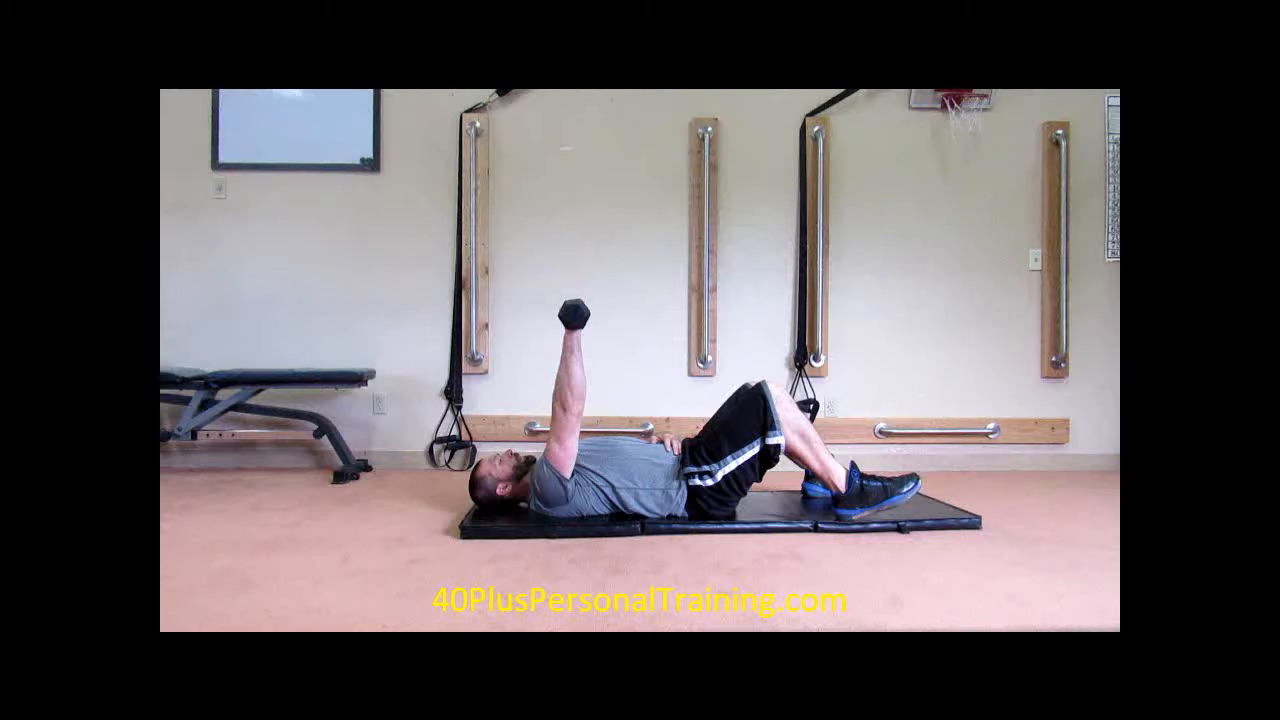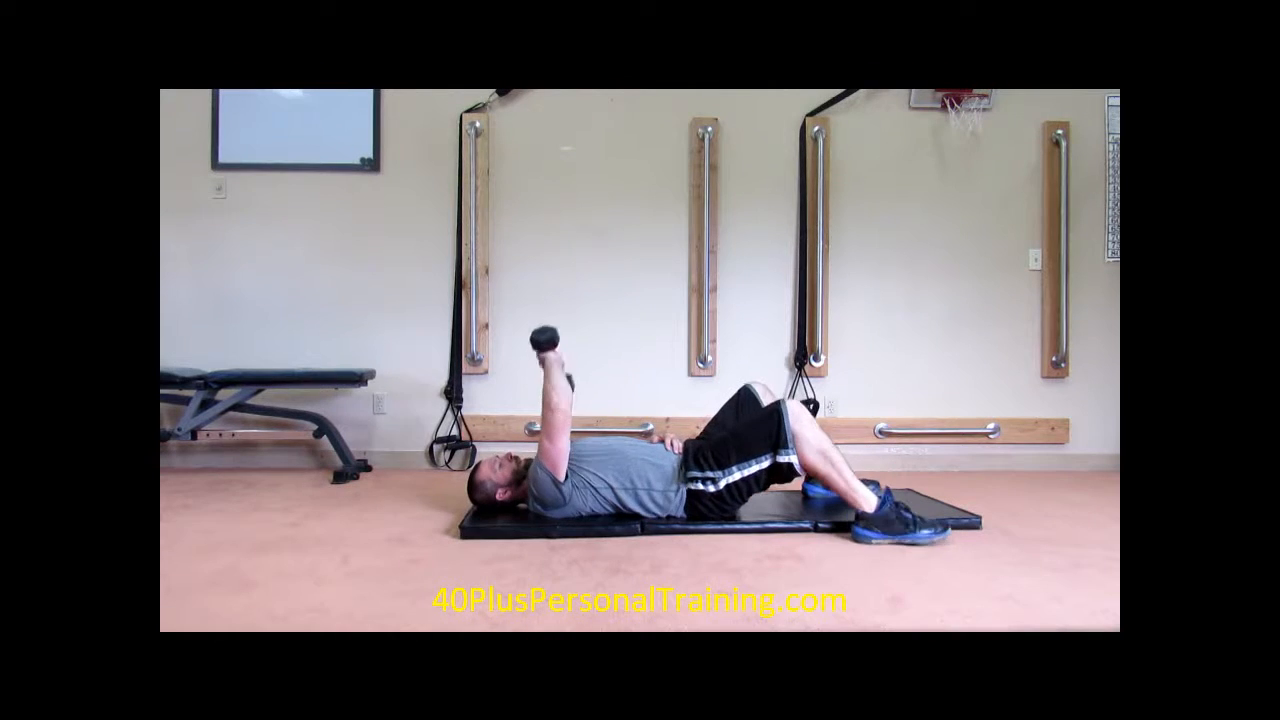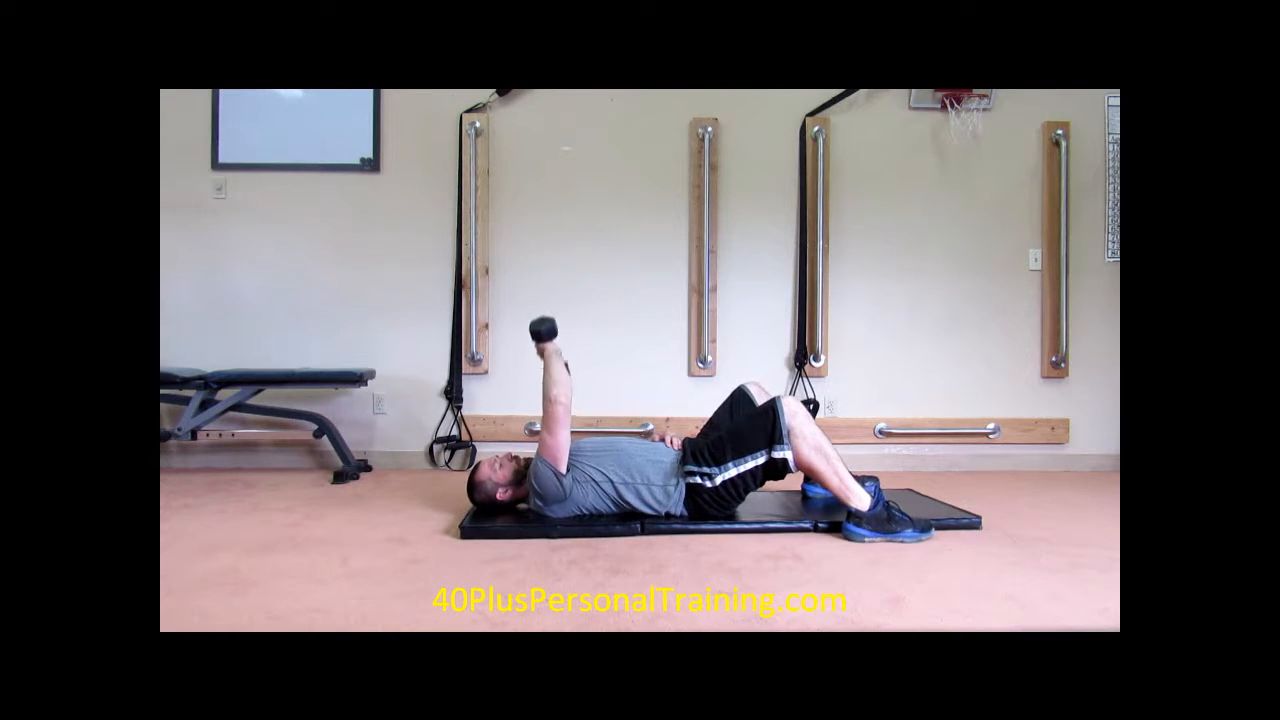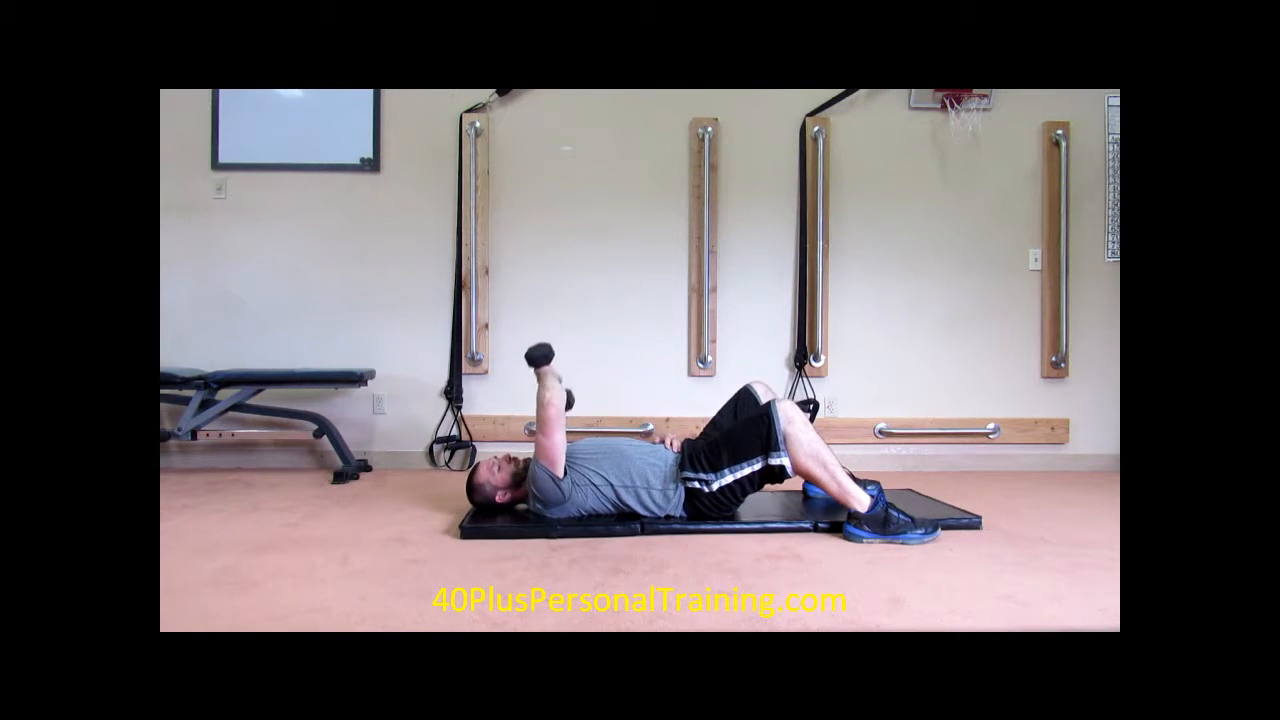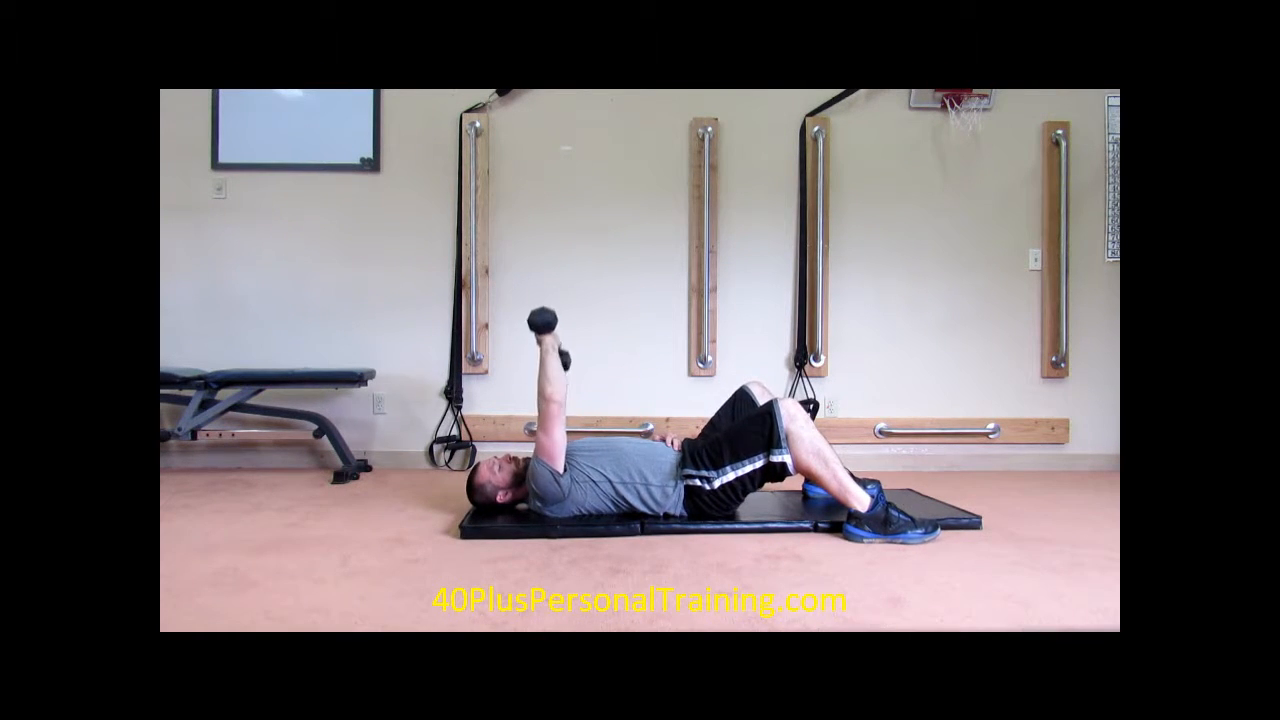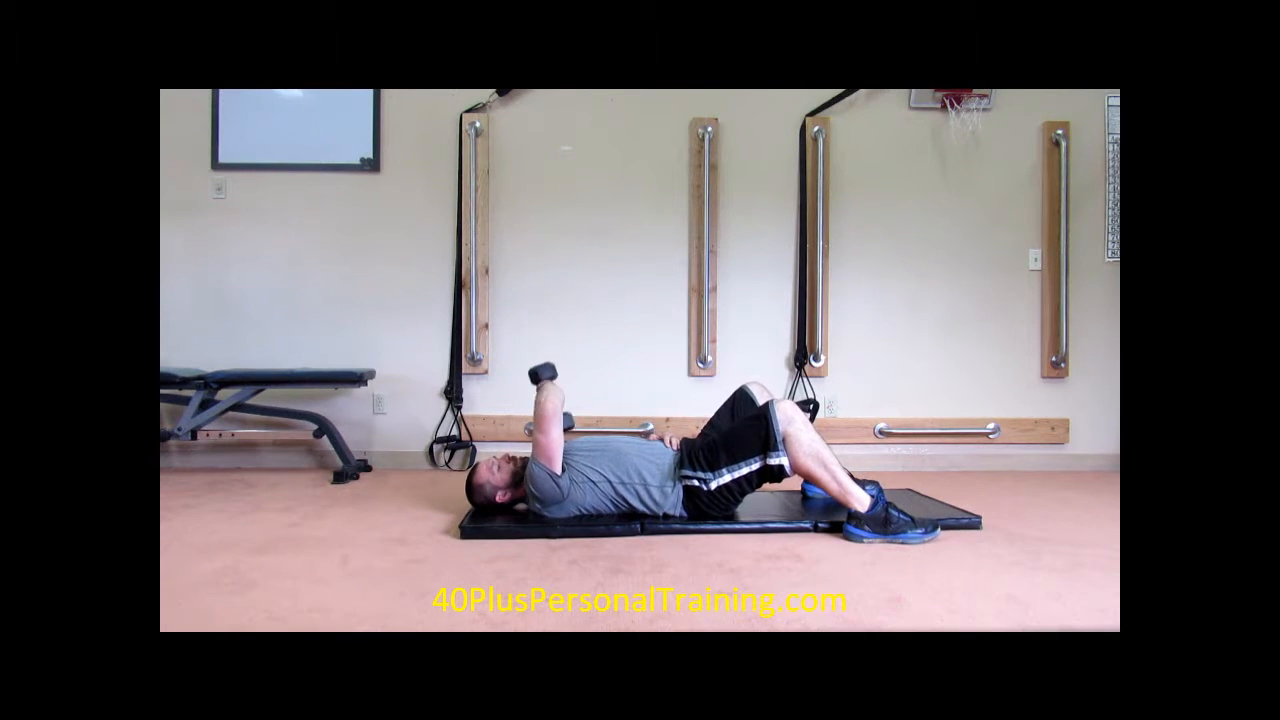
dt=0.7s
person 1, frame 1
left shoulder: (548, 475)
right shoulder: (547, 489)
right elbow: (569, 412)
left wrist: (655, 439)
right wrist: (572, 338)
left hip: (684, 466)
right hip: (695, 492)
left knee: (759, 398)
right knee: (771, 399)
left ankle: (823, 479)
right ankle: (849, 491)
person 1, frame 2
left shoulder: (555, 475)
right shoulder: (546, 494)
right elbow: (559, 421)
left wrist: (660, 442)
right wrist: (550, 363)
left hip: (688, 464)
right hip: (695, 492)
left knee: (760, 394)
right knee: (791, 416)
left ankle: (829, 483)
right ankle: (875, 514)
person 1, frame 3
left shoulder: (549, 479)
right shoulder: (548, 490)
right elbow: (559, 410)
left wrist: (658, 441)
right wrist: (549, 353)
left hip: (685, 463)
right hip: (694, 490)
left knee: (754, 393)
right knee: (789, 412)
left ankle: (827, 481)
right ankle: (865, 511)
person 1, frame 4
left shoulder: (551, 476)
right shoulder: (546, 493)
right elbow: (551, 418)
left wrist: (659, 445)
right wrist: (546, 377)
left hip: (684, 467)
right hip: (692, 491)
left knee: (760, 393)
right knee: (784, 415)
left ankle: (833, 483)
right ankle: (867, 514)
person 1, frame 5
left shoulder: (548, 475)
right shoulder: (547, 490)
right elbow: (553, 408)
left wrist: (656, 442)
right wrist: (546, 346)
left hip: (685, 462)
right hip: (692, 488)
left knee: (756, 392)
right knee: (787, 414)
left ankle: (832, 480)
right ankle: (867, 512)
person 1, frame 6
left shoulder: (553, 471)
right shoulder: (545, 493)
right elbow: (547, 418)
left wrist: (655, 440)
right wrist: (548, 388)
left hip: (683, 464)
right hip: (691, 491)
left knee: (756, 393)
right knee: (784, 415)
left ankle: (835, 484)
right ankle: (866, 513)
